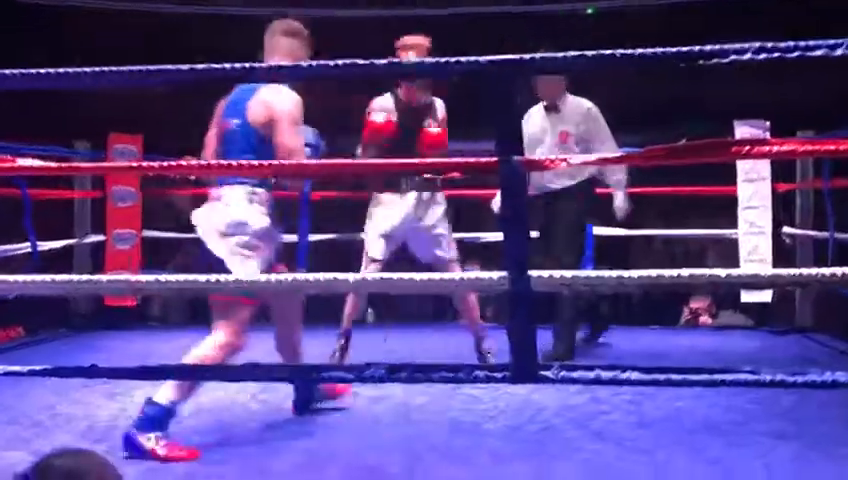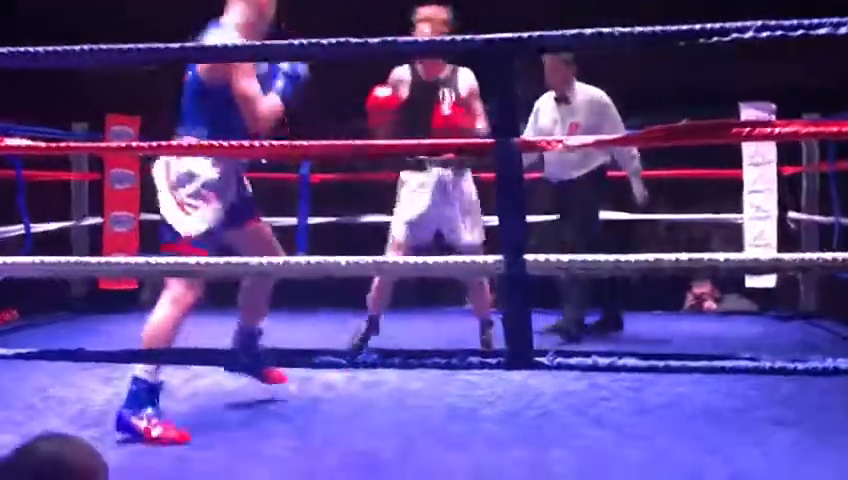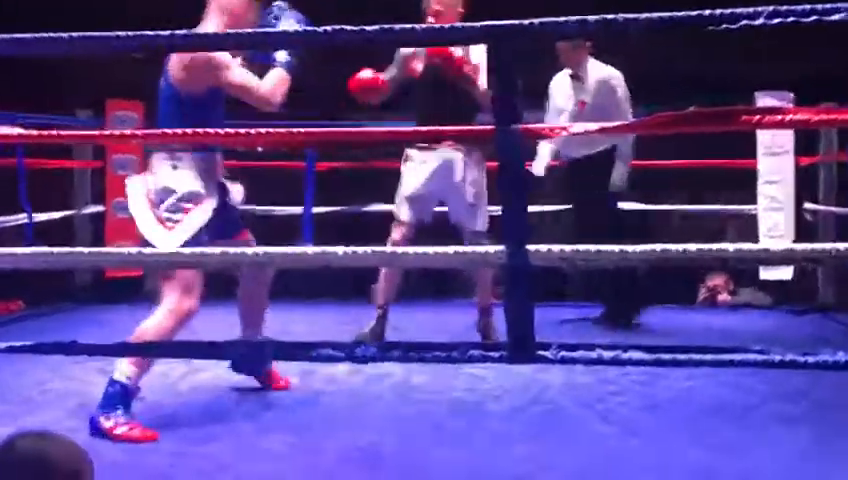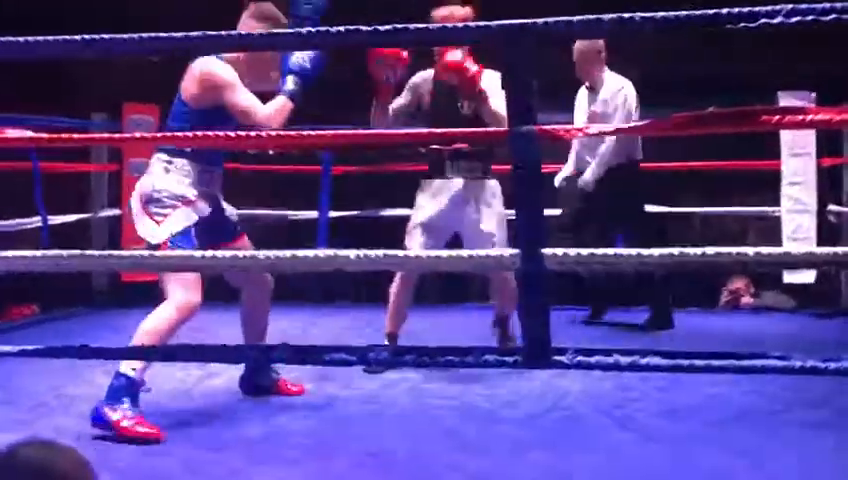
dt=0.2s
person 1, frame 1
left shoulder: (233, 98)
right shoulder: (284, 99)
left elbow: (209, 159)
right wrist: (306, 149)
left hip: (225, 211)
right hip: (244, 215)
left knee: (289, 302)
right knee: (229, 337)
left ankle: (307, 390)
right ankle: (148, 428)
person 1, frame 2
left shoulder: (216, 38)
right shoulder: (232, 46)
right elbow: (260, 120)
left wrist: (269, 77)
right wrist: (284, 83)
left hip: (219, 173)
right hip: (199, 174)
left knee: (269, 259)
right knee: (183, 292)
left ankle: (246, 351)
right ankle: (138, 405)
person 1, frame 3
left shoulder: (206, 46)
right shoulder: (203, 51)
left elbow: (235, 75)
right elbow: (268, 98)
right wrist: (285, 51)
left hip: (204, 180)
right hip: (180, 183)
left knee: (260, 271)
right knee: (182, 300)
left ankle: (251, 357)
right ankle: (112, 407)
person 1, frame 4
left shoulder: (232, 71)
right shoulder: (212, 70)
left elbow: (268, 79)
right elbow: (267, 123)
right wrist: (297, 79)
left hip: (203, 193)
right hip: (174, 192)
left knee: (259, 283)
right knee: (185, 299)
left ankle: (258, 373)
right ankle: (117, 403)
person 2, frame 1
left shoulder: (436, 107)
right shoulder: (382, 106)
right elbow: (365, 157)
left wrist: (438, 150)
right wrist: (372, 139)
left hip: (428, 199)
right hip: (391, 198)
left knee: (453, 273)
right knee: (371, 271)
left ankle: (480, 343)
right ankle: (344, 339)
person 2, frame 2
left shoulder: (465, 79)
right shoulder: (402, 76)
left elbow: (482, 130)
right elbow: (383, 132)
left wrist: (464, 127)
right wrist: (380, 116)
left hip: (455, 178)
right hip: (417, 177)
left knee: (472, 255)
right knee: (396, 252)
left ankle: (485, 329)
right ankle: (371, 323)
person 2, frame 3
left shoulder: (477, 54)
right shoulder: (411, 54)
left elbow: (490, 97)
right elbow: (380, 95)
left wrist: (459, 66)
right wrist: (369, 92)
left hip: (463, 157)
right hip: (423, 155)
left knee: (477, 240)
right knee: (400, 234)
left ankle: (485, 317)
right ankle: (378, 321)
person 2, frame 4
left shoulder: (490, 80)
right shoulder: (423, 83)
left elbow: (504, 129)
right elbow: (381, 123)
left wrist: (476, 92)
right wrist: (382, 94)
left hip: (480, 185)
right hip: (438, 185)
left knee: (499, 265)
left ankle: (503, 324)
right ankle: (389, 342)
person 3, frame 1
left shoulder: (584, 111)
right shoulder: (532, 116)
left elbow: (609, 153)
left wrist: (619, 191)
right wrist: (504, 192)
left hip: (574, 194)
right hip: (544, 197)
left knee: (565, 263)
right knee: (551, 263)
left ankle: (563, 341)
right ankle: (595, 320)
person 3, frame 2
left shoulder: (595, 100)
right shoulder: (543, 104)
left wrist: (636, 180)
left hip: (587, 182)
right hip: (557, 186)
left knee: (577, 247)
right knee: (582, 248)
left ankle: (573, 320)
right ankle: (610, 315)
person 3, frame 3
left shoulder: (608, 78)
right shoulder: (558, 82)
left elbow: (623, 125)
right elbow: (552, 125)
left wrist: (622, 166)
right wrist: (543, 158)
left hip: (600, 162)
right hip: (575, 164)
left knee: (604, 230)
right knee: (587, 232)
left ankle: (624, 303)
right ankle: (619, 303)
person 3, frame 4
left shoulder: (620, 89)
right shoulder: (583, 94)
left elbow: (617, 136)
left wrist: (593, 172)
right wrist: (569, 169)
left hip: (618, 175)
right hip: (590, 175)
left knee: (636, 240)
right knee: (569, 229)
left ankle: (660, 311)
right ankle: (598, 299)
